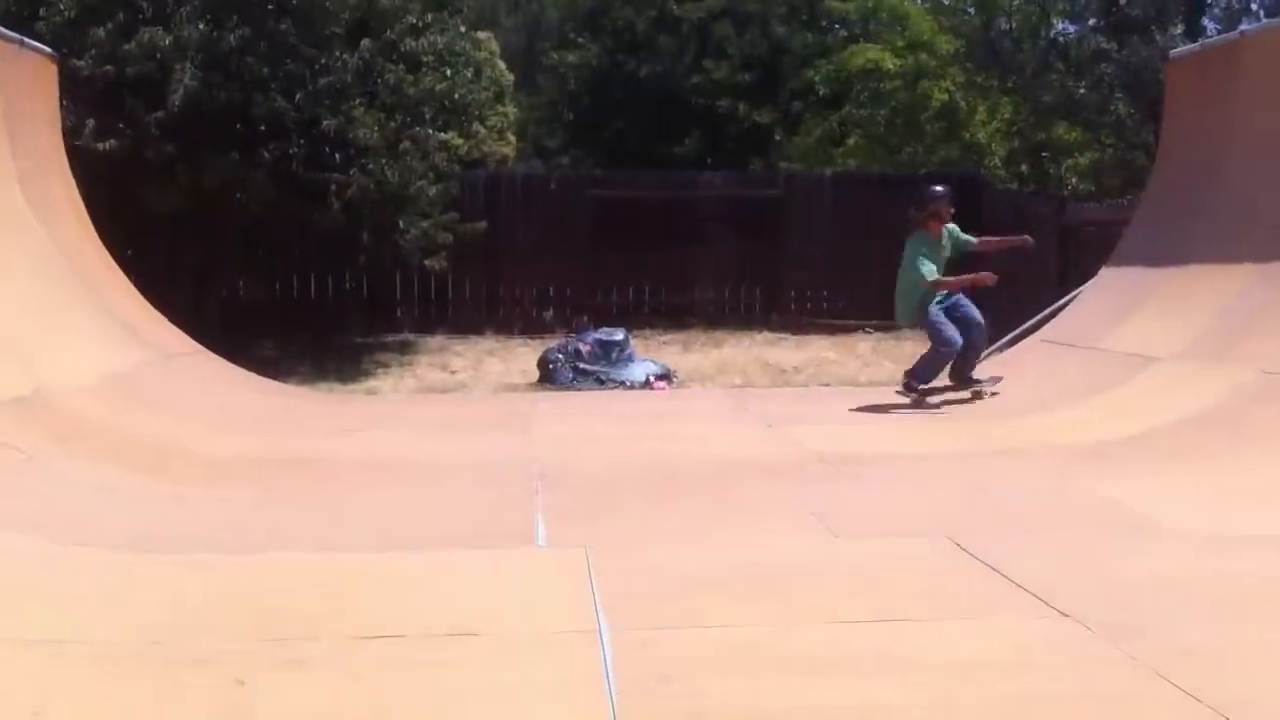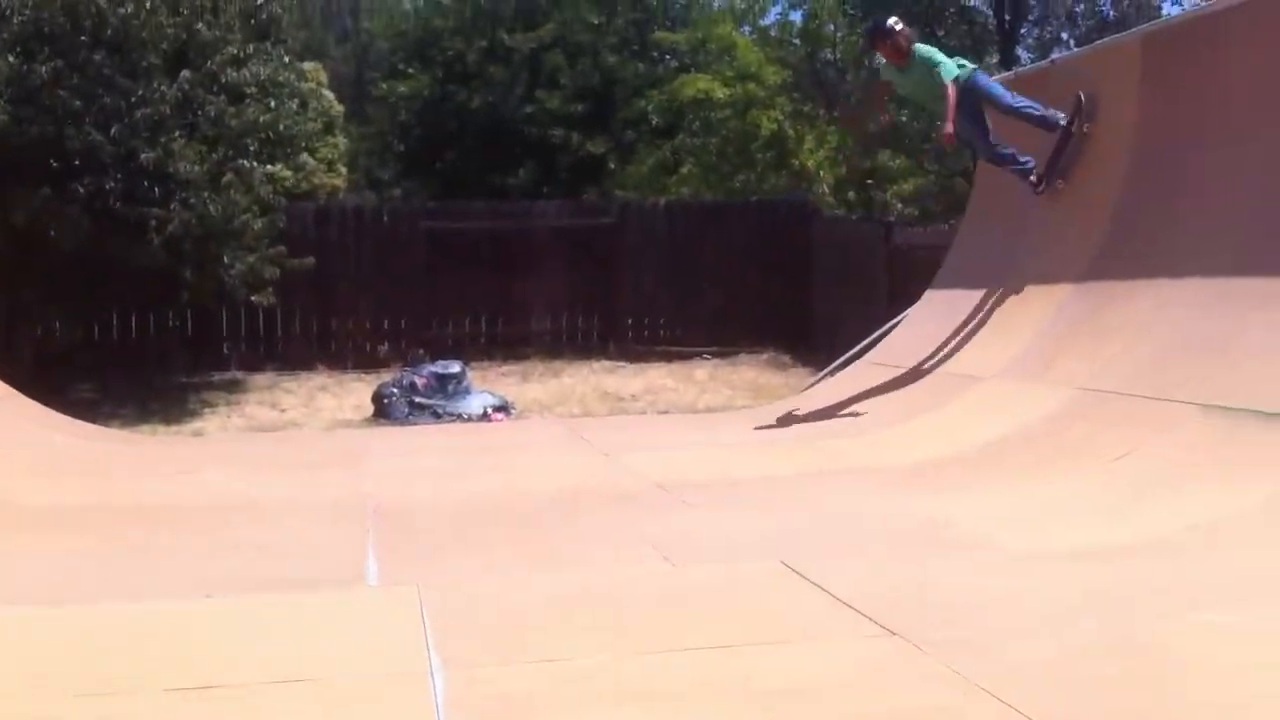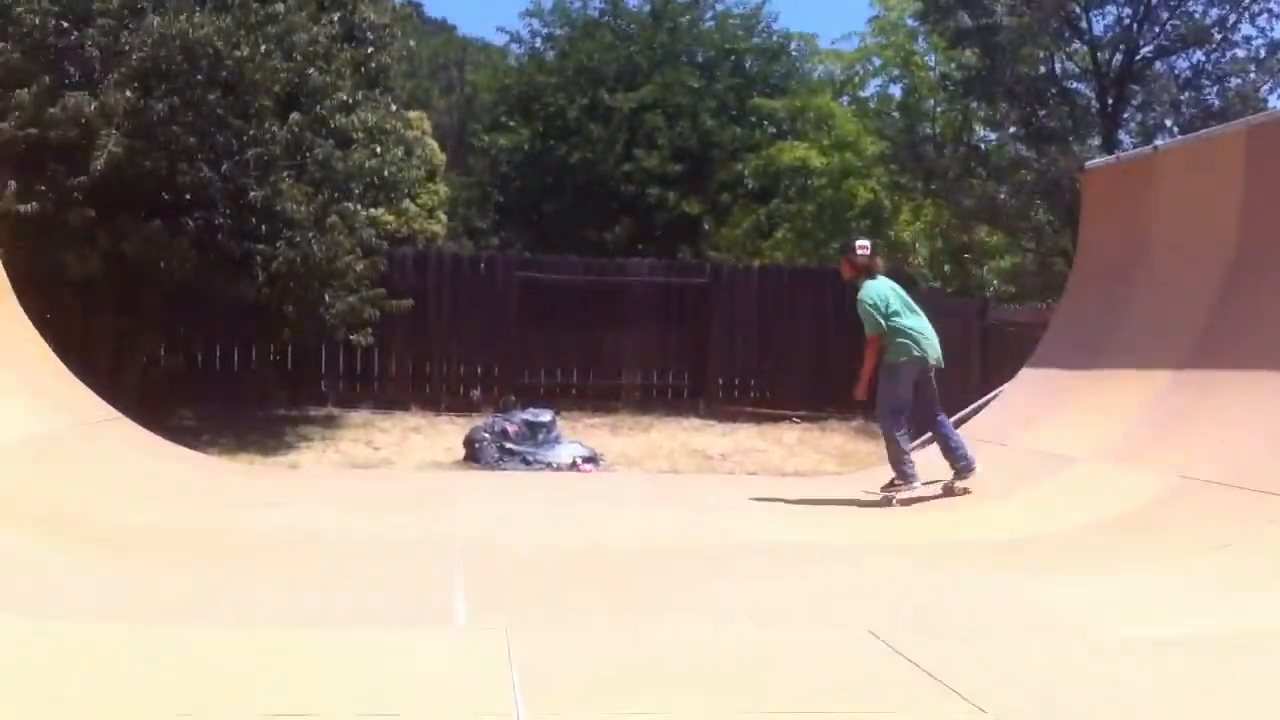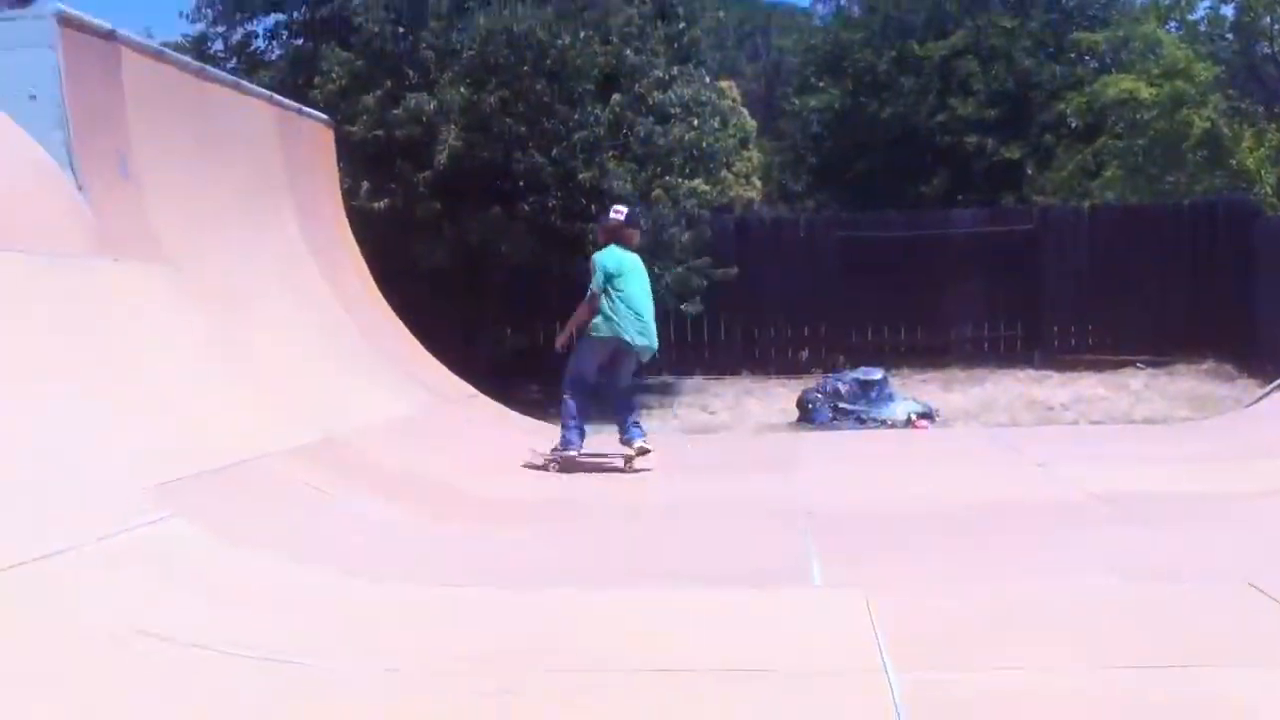
dt=0.7s
person 1, frame 1
left shoulder: (948, 230)
right shoulder: (917, 245)
left elbow: (977, 243)
right elbow: (934, 283)
left wrist: (1014, 241)
right wrist: (974, 279)
left hip: (942, 293)
right hip: (919, 301)
left knee: (976, 326)
right knee: (951, 343)
left ankle: (961, 374)
right ankle: (913, 379)
person 1, frame 2
left shoulder: (925, 55)
right shoulder: (886, 68)
left elbow: (949, 87)
right elbow: (884, 84)
left wrist: (949, 122)
right wrist: (881, 107)
left hip: (965, 79)
right hip: (956, 104)
left knee: (1004, 101)
right knee: (986, 147)
right ankle: (1029, 170)
person 1, frame 3
left shoulder: (865, 296)
right shoulder: (881, 282)
left elbow: (874, 341)
left wrist: (863, 381)
left hip: (905, 352)
right hip: (926, 346)
left knee: (889, 414)
right knee: (932, 412)
left ankle: (906, 475)
right ankle: (964, 464)
person 1, frame 4
left shoulder: (603, 258)
right shoulder: (635, 262)
left elbow: (592, 301)
left wrist: (566, 331)
left hip: (607, 329)
right hip: (640, 337)
left knee: (575, 386)
right knee: (619, 388)
left ankle: (570, 441)
right ankle: (635, 436)
